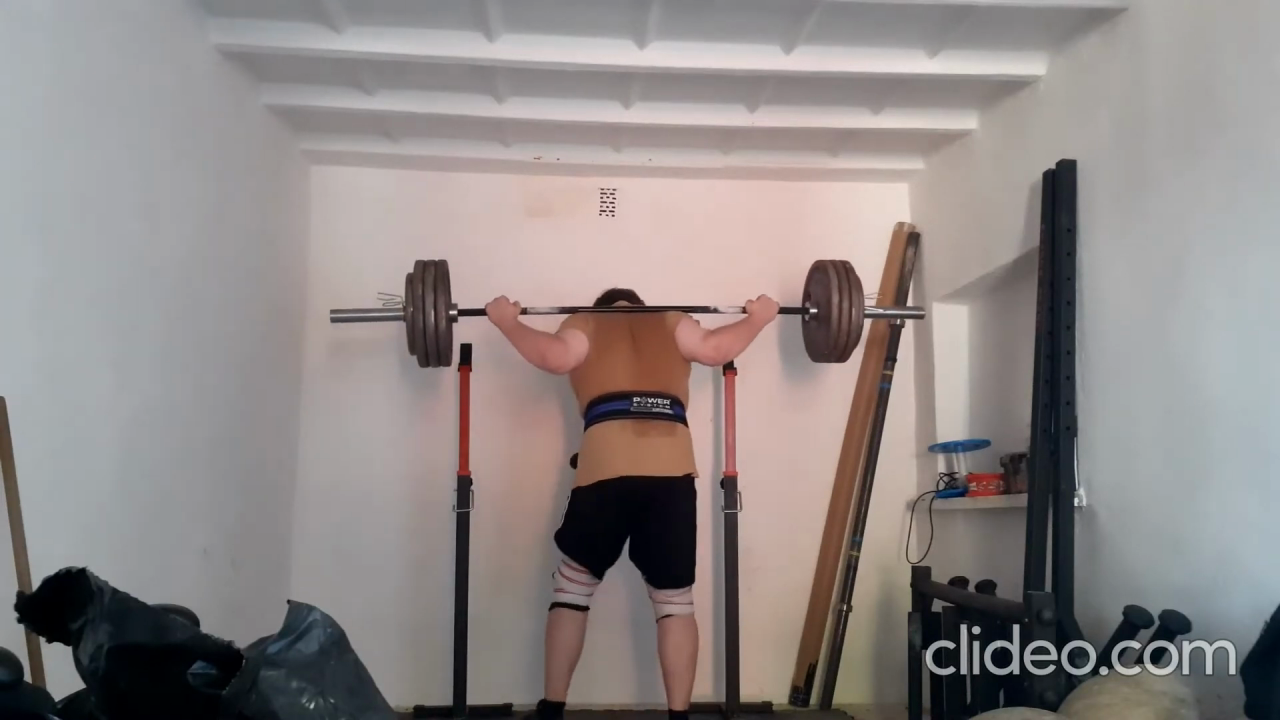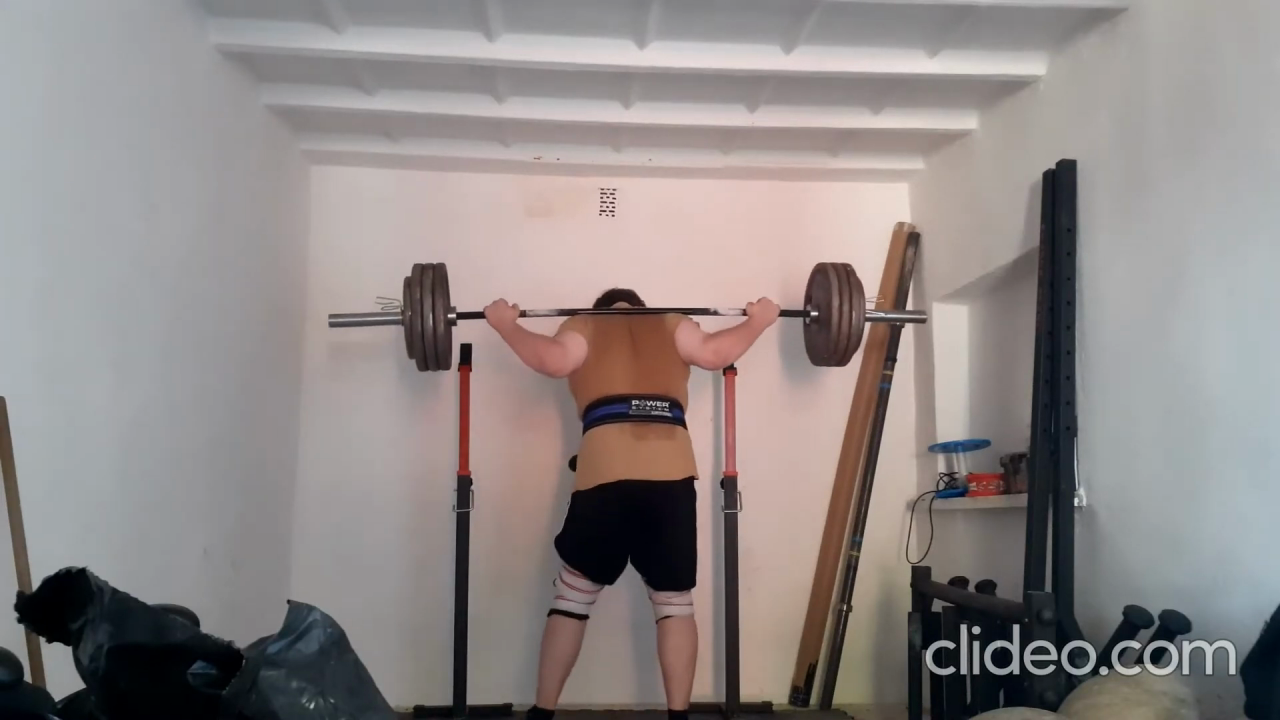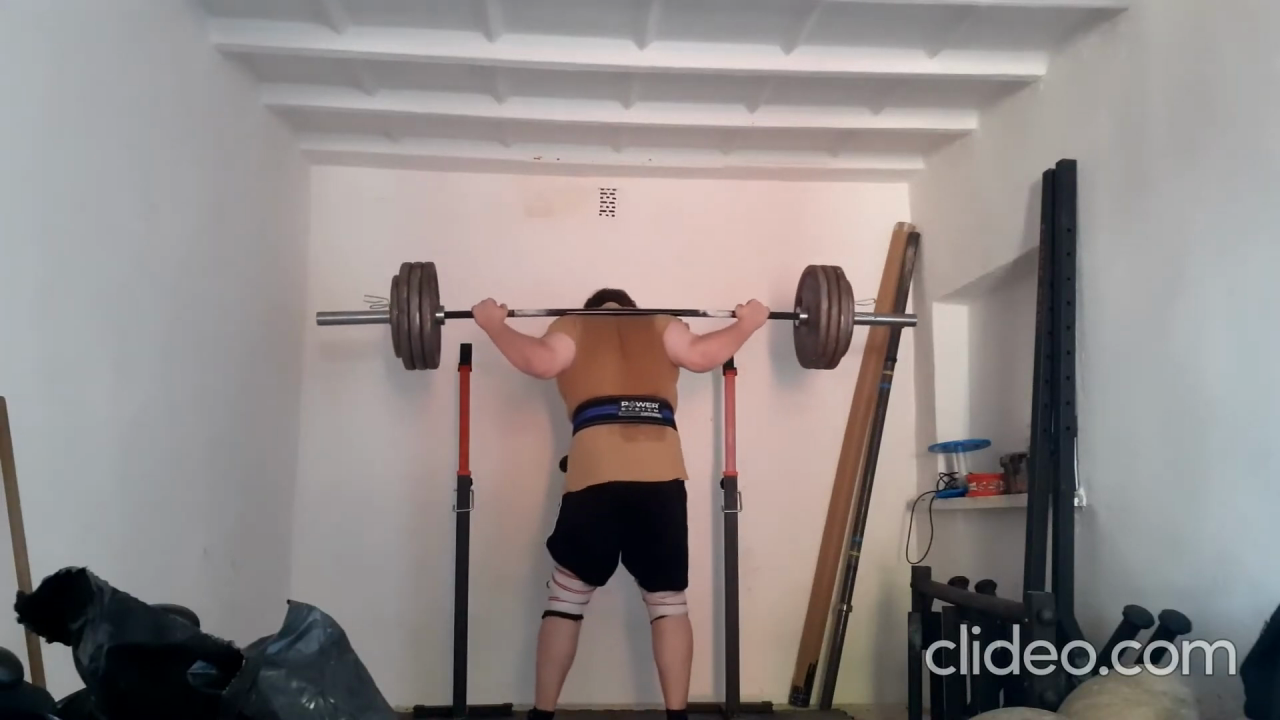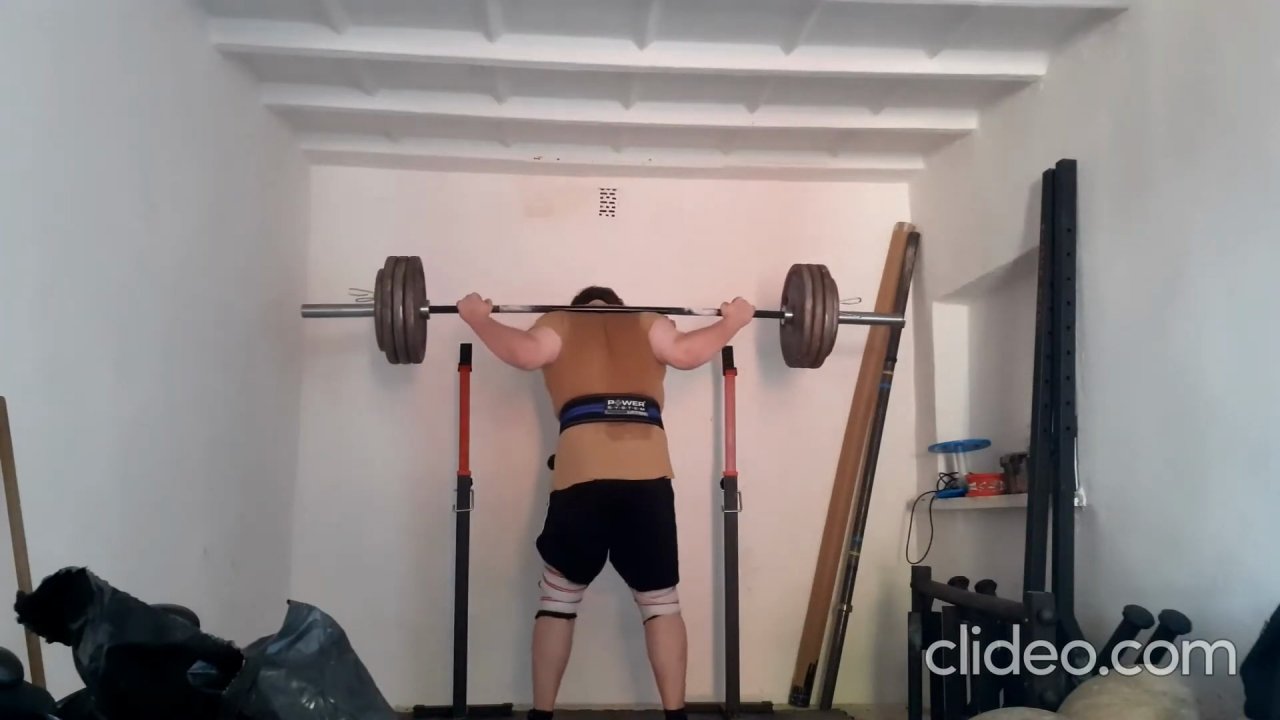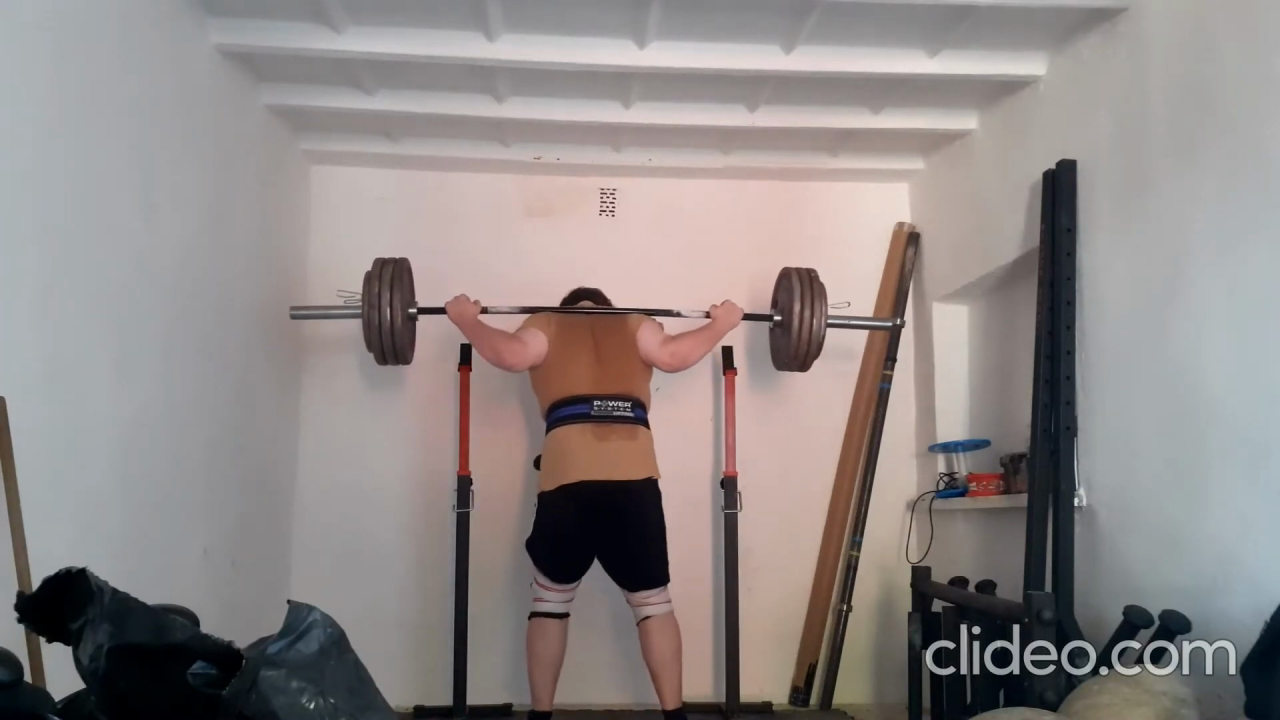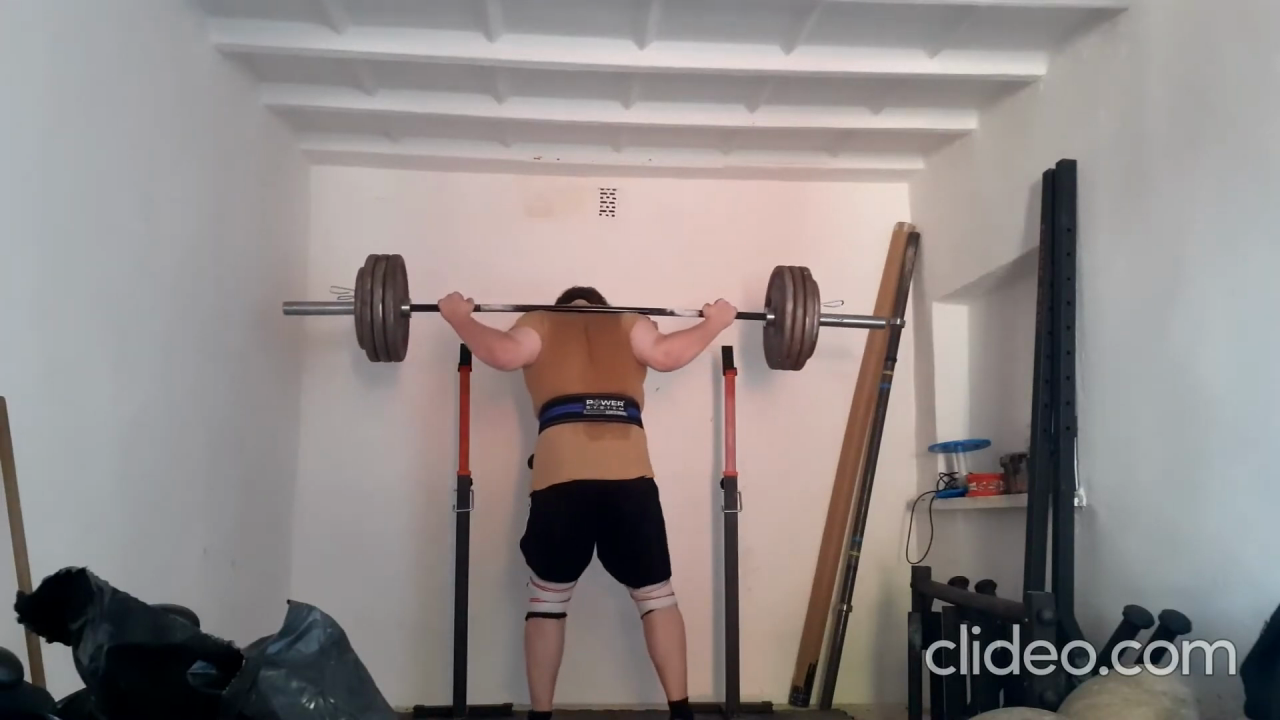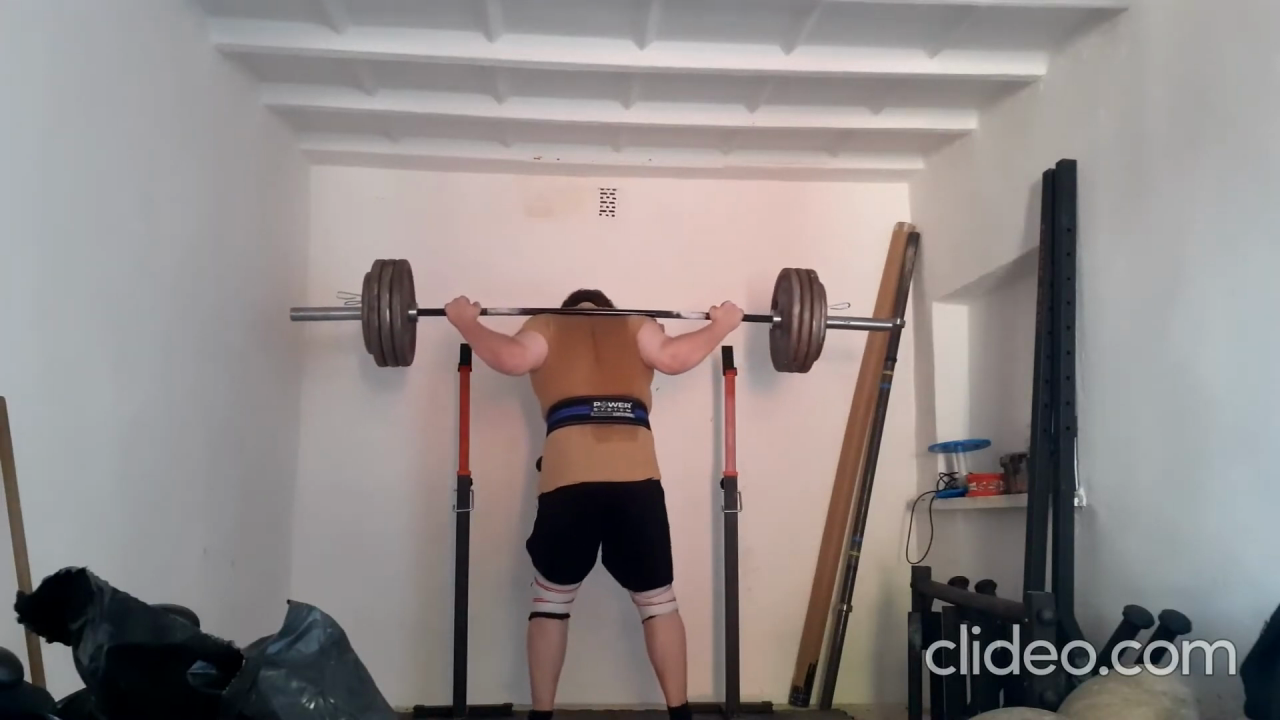
dt=0.2s
person 1, frame 1
left shoulder: (584, 323)
right shoulder: (671, 322)
left elbow: (554, 357)
right elbow: (714, 350)
left wrist: (507, 320)
right wrist: (758, 317)
left hip: (605, 470)
right hip: (671, 472)
left knee: (572, 590)
right knee: (674, 602)
person 1, frame 2
left shoulder: (583, 326)
right shoulder: (671, 324)
left elbow: (553, 360)
right elbow: (713, 353)
left wrist: (505, 324)
right wrist: (759, 320)
left hip: (604, 475)
right hip: (671, 475)
left knee: (571, 600)
right knee: (674, 603)
person 1, frame 3
left shoulder: (572, 327)
right shoulder: (660, 325)
left elbow: (541, 361)
right elbow: (701, 355)
left wrist: (492, 324)
right wrist: (748, 323)
left hip: (594, 477)
right hip: (661, 477)
left knee: (565, 601)
right knee: (668, 602)
person 1, frame 4
left shoulder: (559, 323)
right shoulder: (646, 323)
left elbow: (524, 353)
right elbow: (686, 352)
left wrist: (477, 317)
right wrist: (734, 320)
left hip: (581, 475)
right hip: (648, 476)
left knee: (558, 602)
right knee: (660, 602)
person 1, frame 5
left shoulder: (546, 324)
right shoulder: (635, 324)
left elbow: (511, 354)
right elbow: (673, 355)
left wrist: (465, 318)
right wrist: (723, 323)
left hip: (567, 476)
right hip: (635, 477)
left knee: (550, 601)
right knee: (653, 603)
person 1, frame 6
left shoulder: (539, 323)
right shoulder: (629, 323)
left elbow: (504, 353)
right elbow: (667, 354)
left wrist: (458, 316)
right wrist: (716, 322)
left hip: (561, 476)
right hip: (629, 476)
left knee: (548, 603)
right knee: (657, 598)
person 1, frame 7
left shoulder: (546, 326)
right shoulder: (636, 325)
left elbow: (511, 358)
right elbow: (674, 357)
left wrist: (464, 321)
right wrist: (723, 325)
left hip: (568, 478)
right hip: (637, 478)
left knee: (551, 603)
right knee: (658, 602)
